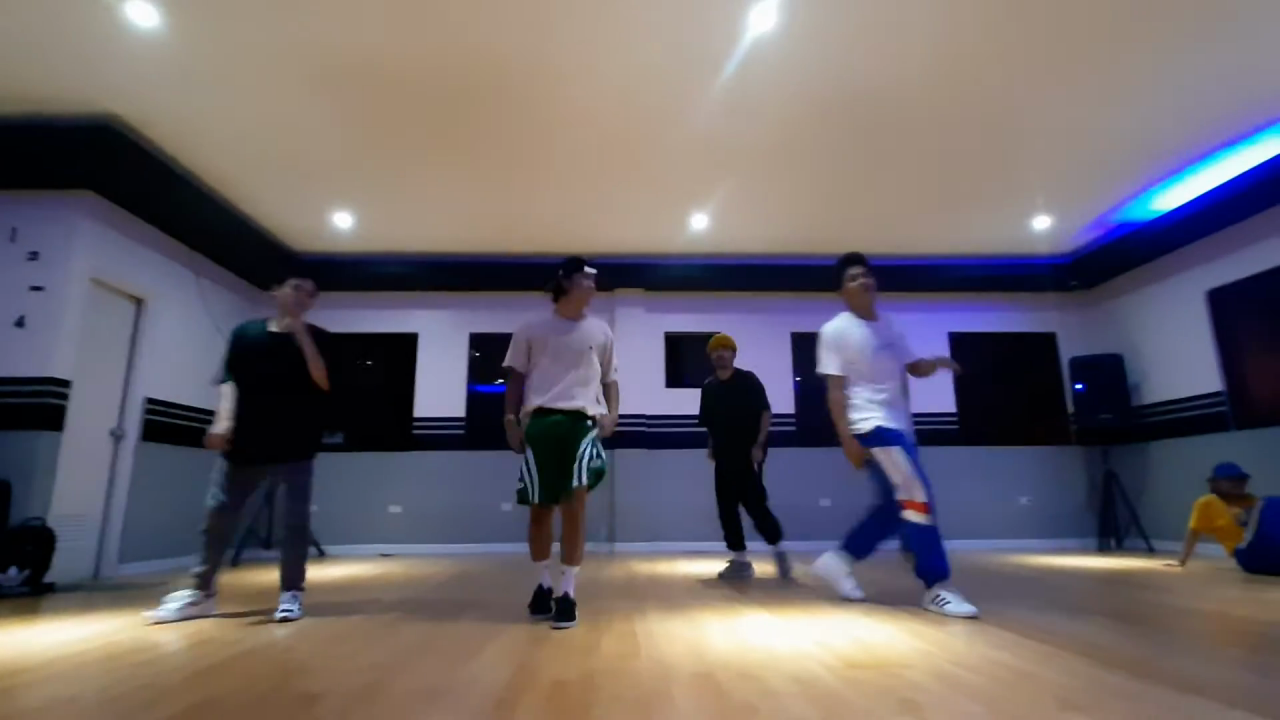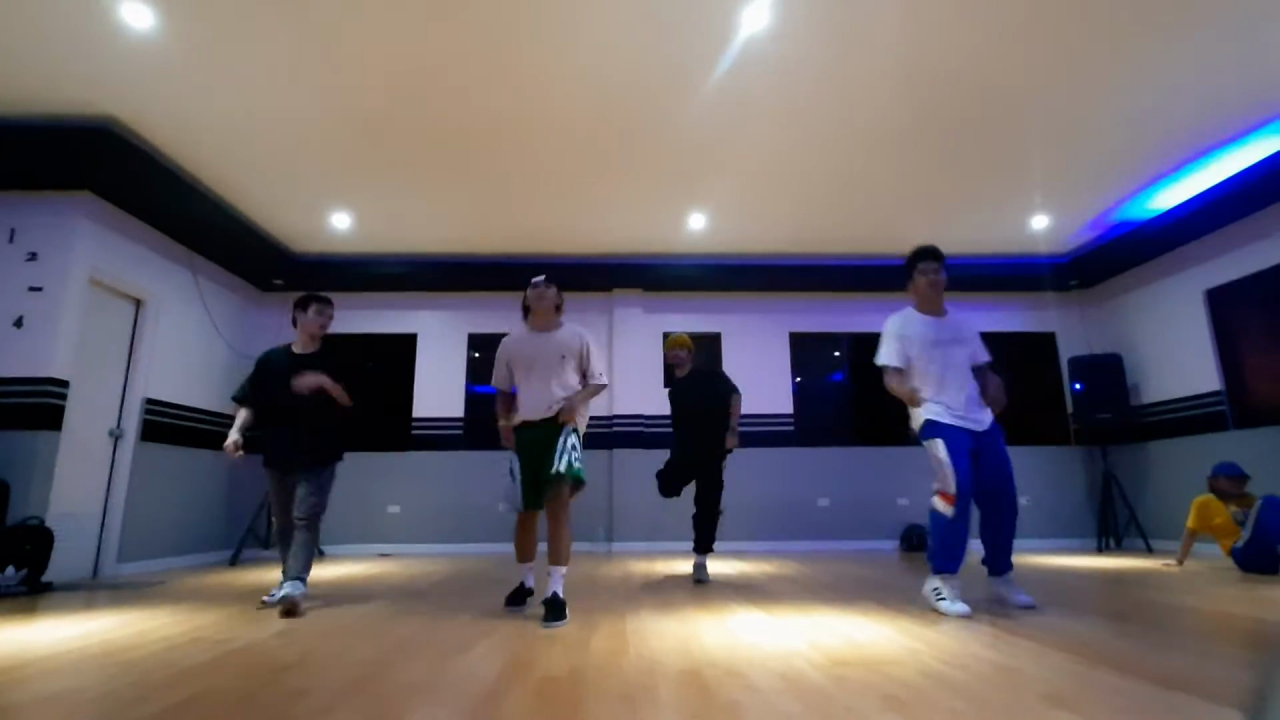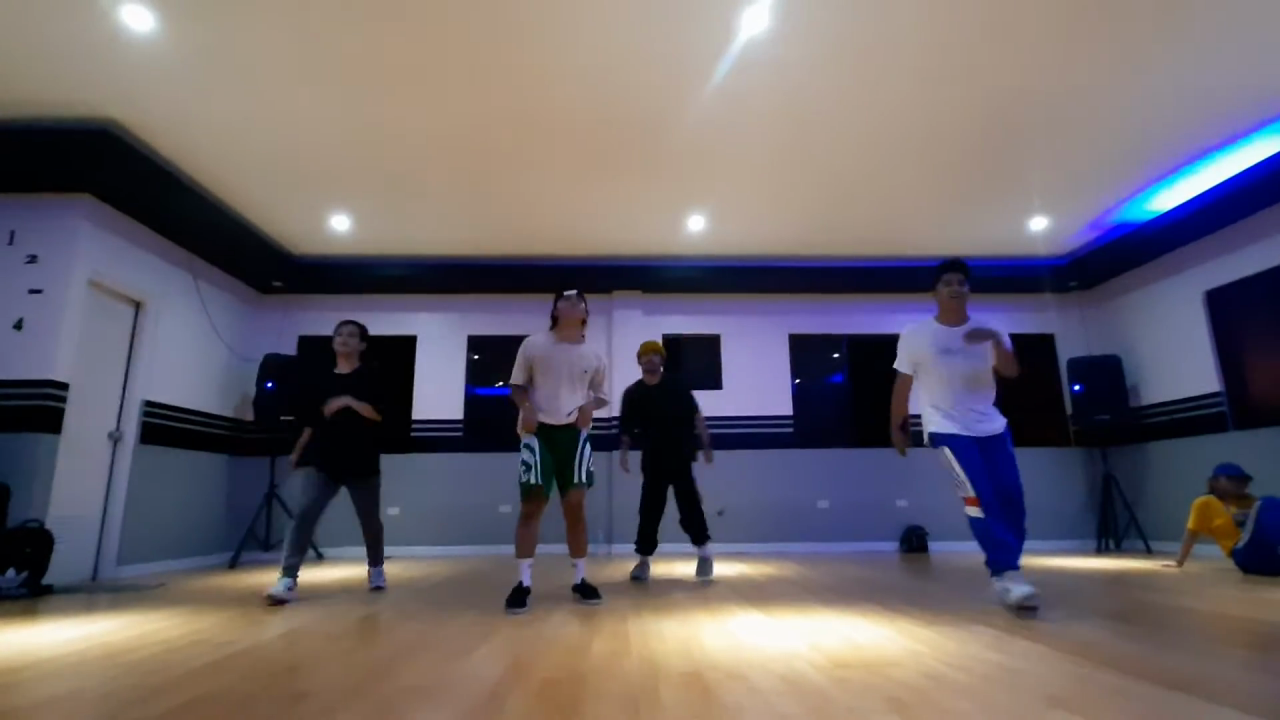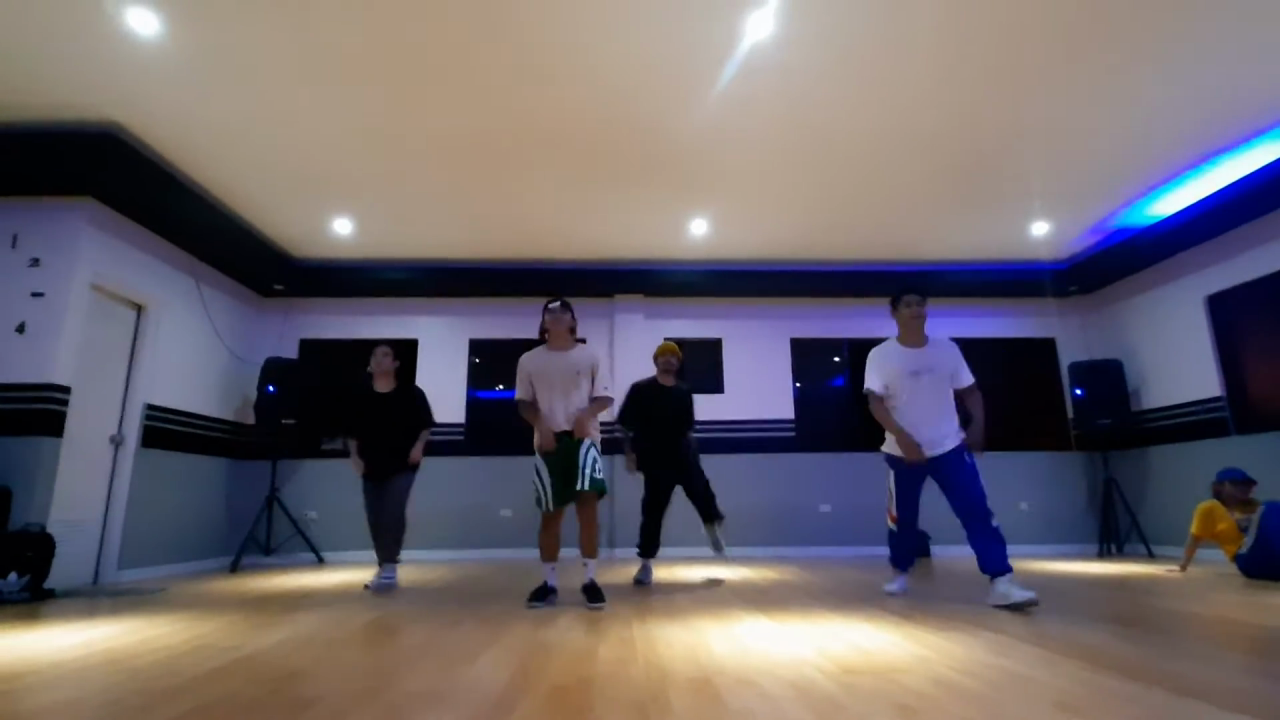
dt=0.5s
person 1, frame 1
left shoulder: (888, 326)
right shoulder: (835, 331)
left elbow: (914, 367)
right elbow: (835, 389)
left wrist: (938, 363)
right wrist: (847, 438)
left hip: (898, 425)
right hip: (873, 427)
left knee: (893, 505)
right knee: (916, 499)
left ankle: (839, 560)
right ankle: (937, 587)
person 1, frame 2
left shoulder: (962, 324)
right shoulder: (899, 325)
left elbow: (982, 367)
right elbow: (891, 376)
left wrist: (994, 387)
right wrist: (912, 395)
left hip: (980, 420)
right hip: (938, 420)
left knee: (1002, 497)
right knee: (955, 489)
left ankle: (1000, 576)
right ankle: (940, 580)
person 1, frame 3
left shoulder: (984, 331)
right shoulder: (915, 335)
left elbow: (1010, 370)
right elbow: (903, 384)
left wrist: (996, 340)
right wrist: (896, 426)
left hip: (991, 426)
right hip: (946, 428)
left knee: (1010, 498)
right knee: (979, 496)
left ankle: (1003, 572)
right ankle: (1007, 575)
person 1, frame 4
left shoulder: (947, 350)
right shoulder: (880, 356)
left elbow: (970, 394)
right elbow: (876, 403)
left wrist: (978, 431)
right wrist: (901, 437)
left hip: (950, 446)
right hip: (905, 451)
left knee: (976, 510)
right knee: (901, 516)
left ankle: (1001, 582)
right ankle: (900, 572)
person 2, frame 1
left shoulder: (601, 332)
right shoulder: (532, 329)
left elbow: (609, 378)
right elbow: (515, 375)
left wrist: (611, 412)
right wrist: (511, 419)
left hip: (582, 422)
right hip: (540, 421)
left knee: (574, 505)
right knee: (540, 508)
left ankle: (567, 593)
right ankle: (544, 585)
person 2, frame 2
left shoulder: (578, 338)
right shoulder: (510, 344)
left elbow: (598, 381)
right elbow: (503, 390)
left wrist: (577, 401)
right wrist: (503, 420)
left hip: (564, 427)
right hip: (525, 431)
left knee: (558, 506)
right knee: (527, 513)
left ankle: (555, 593)
right ankle: (526, 583)
person 2, frame 3
left shoulder: (593, 356)
right shoulder: (533, 345)
left elbow: (601, 395)
right elbow: (517, 386)
left wrist: (590, 406)
right wrist: (526, 408)
left hip: (574, 433)
right hip: (539, 431)
left knee: (575, 506)
right knee: (532, 504)
left ankle: (579, 579)
right ankle: (524, 582)
person 2, frame 4
left shoulder: (589, 356)
right shoulder: (529, 360)
left elbow: (605, 397)
right elbow: (523, 402)
left wrist: (587, 413)
right wrist: (540, 424)
left hip: (583, 439)
right hip: (548, 443)
left knee: (588, 506)
right knee: (550, 514)
left ankle: (589, 581)
right ankle: (549, 583)
person 3, frame 1
left shoulder: (316, 339)
right shoulder: (246, 334)
left elbow: (323, 382)
right elbow: (231, 379)
left wrist: (302, 335)
right wrist: (224, 418)
left hip: (294, 446)
right hip: (246, 442)
left knee: (295, 520)
right knee: (219, 513)
left ankle: (292, 592)
right ankle: (200, 592)
person 3, frame 2
left shoulder: (333, 362)
right shoulder: (271, 360)
left elbow: (348, 402)
right elbow: (250, 401)
left wrist: (325, 382)
right wrist: (236, 431)
left hip: (319, 455)
right hip: (278, 454)
left knee: (306, 515)
right knee: (283, 520)
left ankle: (295, 583)
right ankle: (290, 578)
person 3, frame 3
left shoulder: (370, 378)
right shoulder: (321, 382)
left elbow: (378, 414)
left wrist: (349, 401)
right wrist: (299, 450)
left hip: (360, 463)
right hip: (321, 461)
left knee: (370, 520)
right knee: (304, 512)
left ankle: (376, 568)
right ankle: (287, 579)
person 3, frame 4
left shoulder: (411, 394)
right shoulder: (361, 399)
left elbow: (426, 426)
right elbow: (352, 435)
left wrist: (419, 446)
right wrist: (355, 456)
left hip: (402, 466)
right hip: (373, 469)
left knee: (395, 514)
right knee: (376, 520)
left ankle: (390, 562)
right ankle: (385, 567)
person 4, frame 1
left shoulder: (747, 380)
right shoulder: (708, 387)
left elbow: (765, 412)
left wrist: (759, 444)
right wrist: (711, 446)
left hip: (745, 454)
right hip: (723, 456)
left knee: (754, 502)
right knee: (726, 508)
left ankle: (778, 549)
right ankle: (740, 561)
person 4, frame 2
left shoulder: (708, 376)
right shoulder: (674, 390)
left elbow: (735, 396)
left wrist: (732, 430)
right wrist: (677, 449)
left hip: (712, 449)
right hip: (685, 451)
left knee: (708, 505)
right knee: (666, 485)
left ankle: (701, 560)
person 4, frame 3
left shoulder: (676, 387)
right shoulder: (633, 393)
left elbow: (696, 415)
right elbow: (627, 428)
left wrist: (706, 445)
right wrist: (624, 452)
left hip: (679, 457)
right hip: (653, 460)
left knee: (689, 504)
right knee: (650, 510)
left ankle: (703, 553)
right ankle: (643, 560)
person 4, frame 4
left shoulder: (684, 393)
right shoulder: (640, 390)
right elbow: (626, 424)
left wrist: (693, 451)
right wrist: (629, 453)
left hip: (684, 457)
right hip: (655, 460)
left knee: (703, 495)
right knee: (652, 511)
left ankle: (713, 528)
right ankle: (646, 564)
